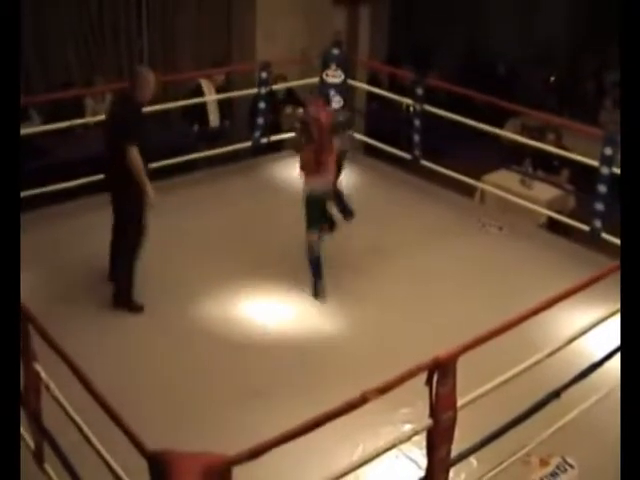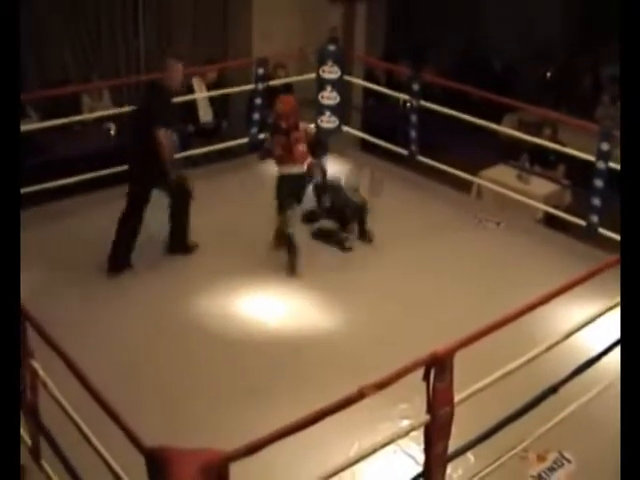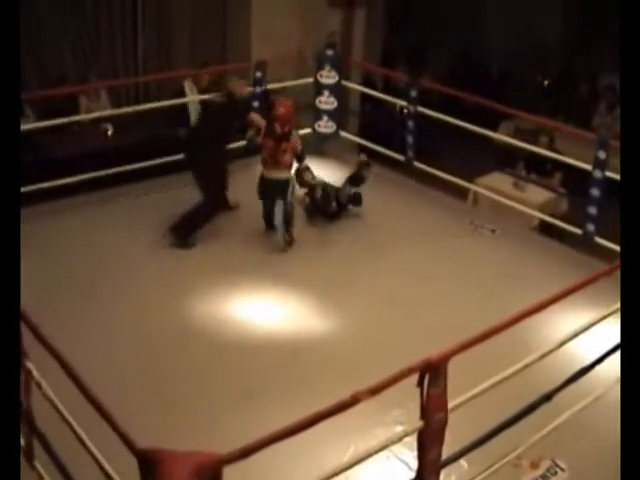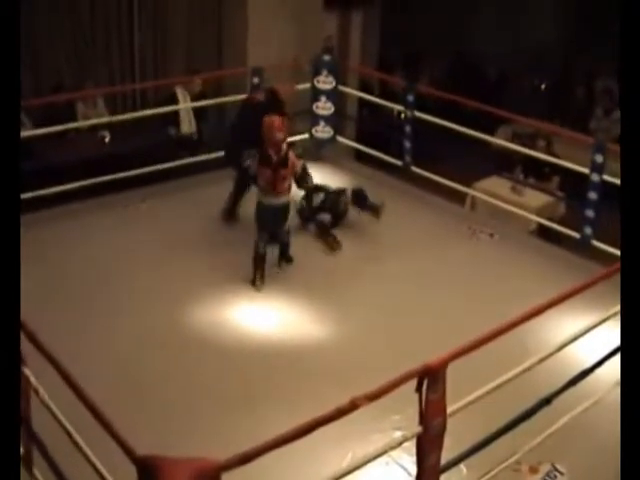
dt=0.5s
person 1, frame 1
left shoulder: (122, 104)
right shoulder: (131, 113)
right elbow: (132, 153)
right wrist: (146, 185)
left hip: (115, 176)
right hip: (127, 180)
left knee: (122, 223)
right knee: (135, 232)
left ankle: (117, 270)
right ankle: (122, 294)
person 1, frame 2
left shoulder: (154, 94)
right shoulder: (162, 100)
right elbow: (161, 134)
right wrist: (170, 166)
left hip: (138, 160)
right hip: (155, 162)
left knee: (134, 208)
right knee: (182, 196)
left ankle: (117, 260)
right ankle: (178, 243)
person 1, frame 3
left shoulder: (214, 102)
right shoulder: (234, 105)
left hip: (195, 148)
right hip: (204, 154)
left knee: (219, 174)
right knee: (214, 198)
left ankle: (221, 203)
right ankle: (181, 231)
person 1, frame 4
left shoulder: (255, 97)
right shoulder: (276, 105)
left hip: (232, 147)
right hip: (248, 150)
left knee: (243, 178)
left ankle: (230, 212)
person 2, frame 1
left shoulder: (306, 141)
right shoulder: (329, 142)
left hip: (313, 191)
right hip: (326, 189)
left knee: (312, 236)
left ankle: (318, 281)
person 2, frame 2
left shoulder: (275, 131)
right shoulder: (301, 128)
left hip: (286, 177)
right hip: (301, 175)
left knee: (285, 214)
right knee: (289, 207)
left ankle: (292, 254)
right ankle: (283, 238)
person 2, frame 3
left shoulder: (265, 130)
right shoulder: (292, 135)
right elbow: (300, 158)
left hip: (267, 177)
right hip: (284, 179)
left knee: (268, 204)
right knee: (288, 205)
left ankle: (269, 226)
right ankle: (287, 233)
person 2, frame 4
left shoulder: (260, 156)
right shoulder: (289, 156)
left elbow: (251, 173)
right elbow: (302, 180)
right wrist: (300, 163)
left hip: (264, 204)
right hip: (283, 204)
left knee: (262, 239)
right knee: (283, 231)
left ankle: (259, 275)
right ankle: (284, 257)
